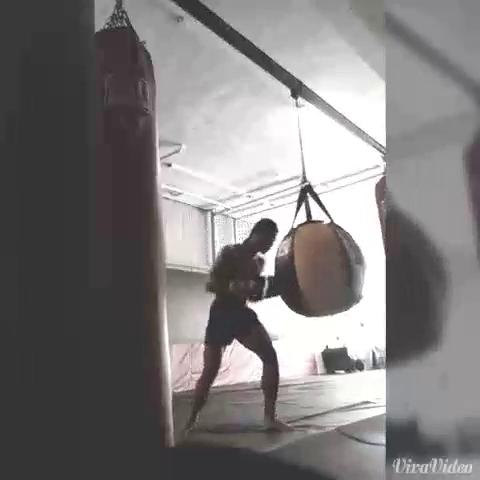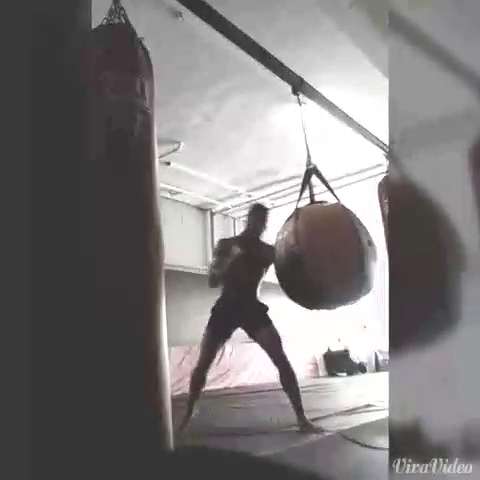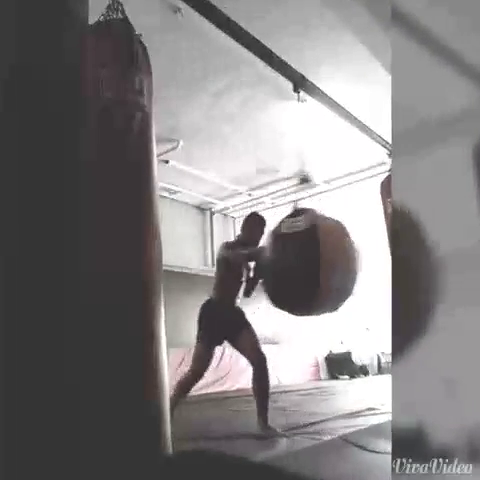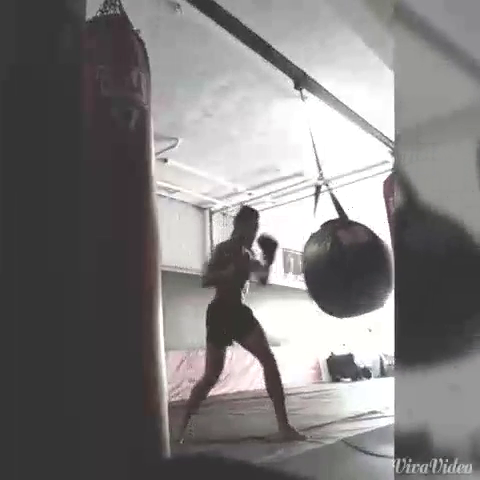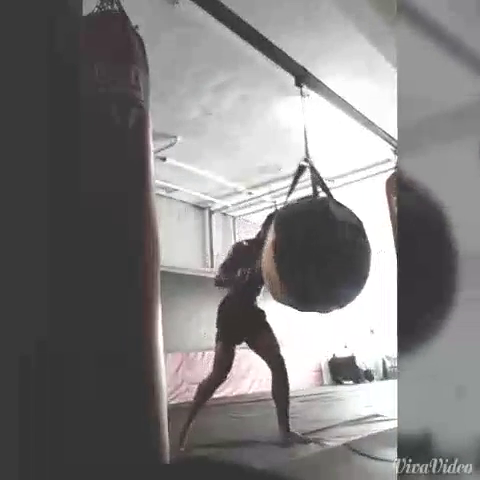
dt=1s
person 1, frame 1
left shoulder: (258, 261)
right shoulder: (230, 253)
right elbow: (211, 285)
left wrist: (266, 289)
right wrist: (237, 288)
left hip: (243, 313)
right hip: (221, 314)
left knee: (270, 356)
right knee: (210, 373)
left ankle: (270, 417)
right ankle: (193, 417)
person 1, frame 2
left shoulder: (268, 250)
right shoulder: (226, 245)
right elbow: (213, 281)
right wrist: (232, 261)
left hip: (252, 307)
right hip: (227, 307)
left knee: (281, 360)
right knee: (203, 364)
left ankle: (301, 418)
right ankle: (187, 416)
person 1, frame 3
left shoulder: (244, 256)
right shoulder: (229, 248)
right elbow: (225, 257)
left wrist: (256, 272)
right wrist: (255, 255)
left hip: (233, 313)
right hip: (213, 312)
left knee: (259, 361)
right knee: (196, 372)
left ankle: (263, 423)
person 1, frame 4
left shoulder: (248, 252)
right shoulder: (223, 250)
left elbow: (262, 278)
right elbow: (207, 280)
left wrist: (267, 263)
right wrist: (234, 271)
left hip: (239, 312)
right hip: (220, 312)
left knee: (269, 361)
right knee: (212, 376)
left ankle: (284, 425)
right ankle: (183, 425)
person 1, frame 5
left shoulder: (265, 254)
right shoulder: (242, 248)
right elbow: (219, 280)
right wrist: (242, 276)
left hip: (251, 311)
right hip: (232, 311)
left knee: (278, 364)
right knee: (220, 373)
left ankle: (285, 430)
right ankle: (185, 427)
